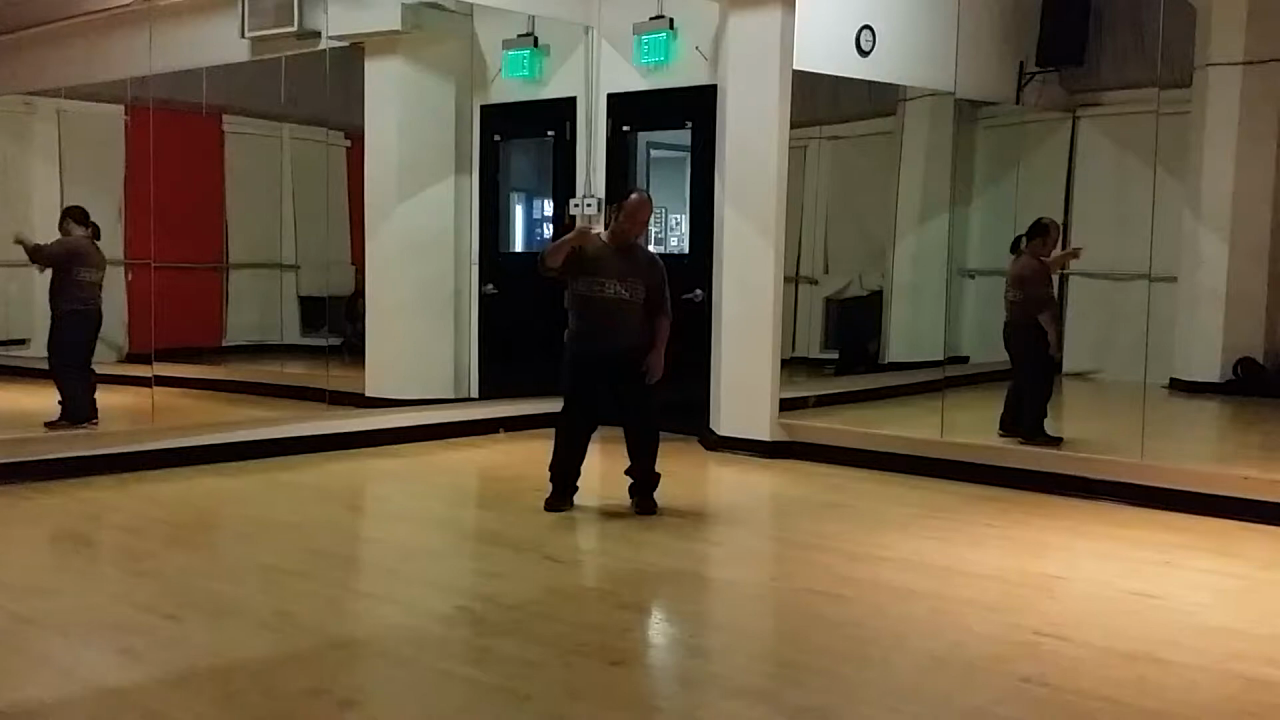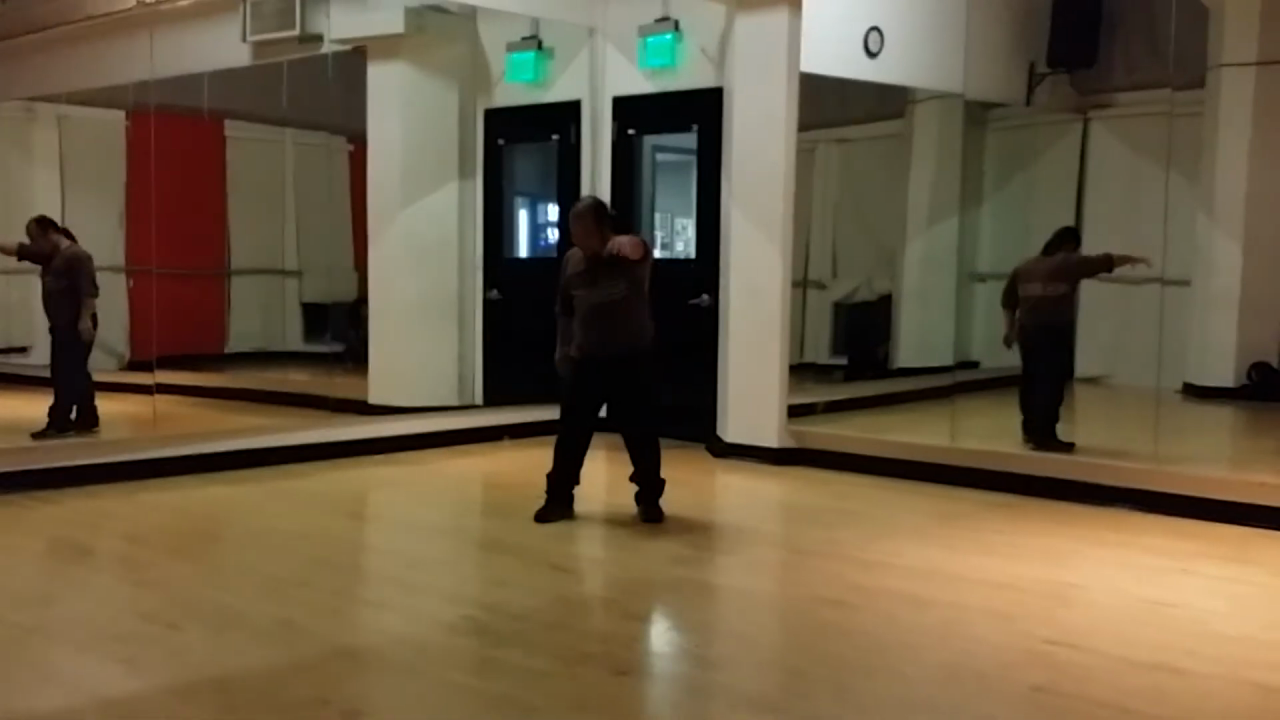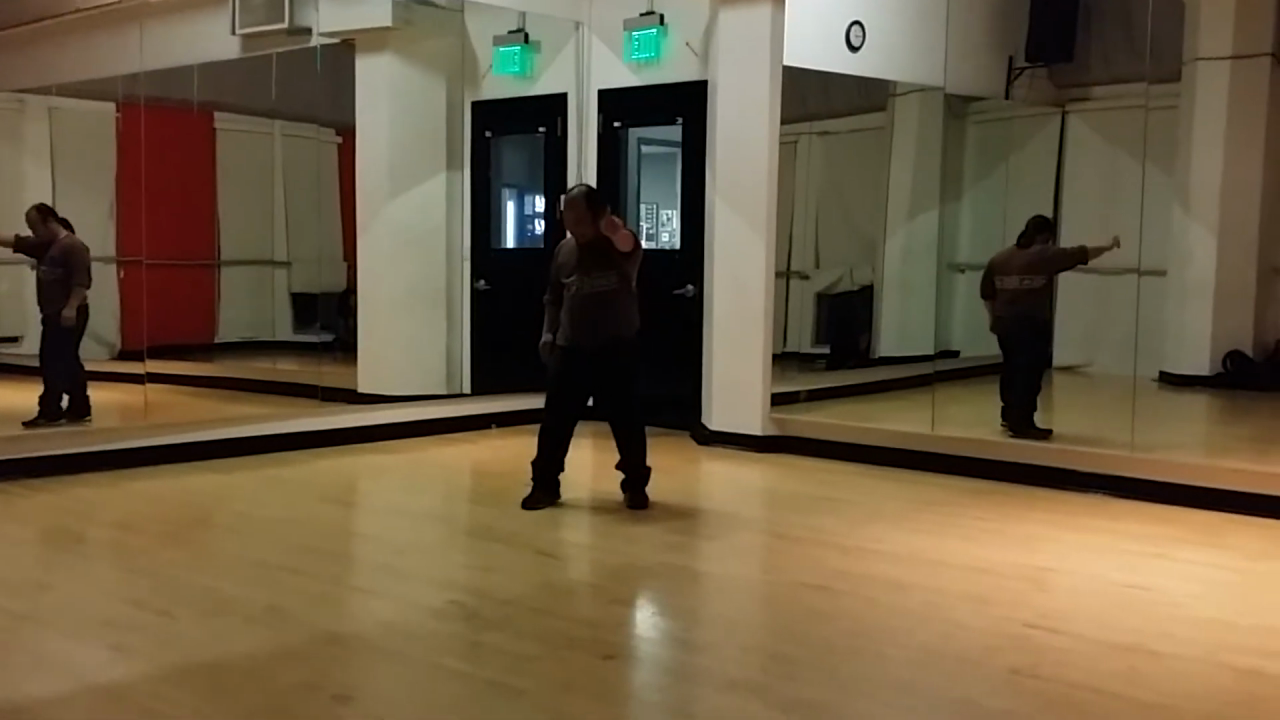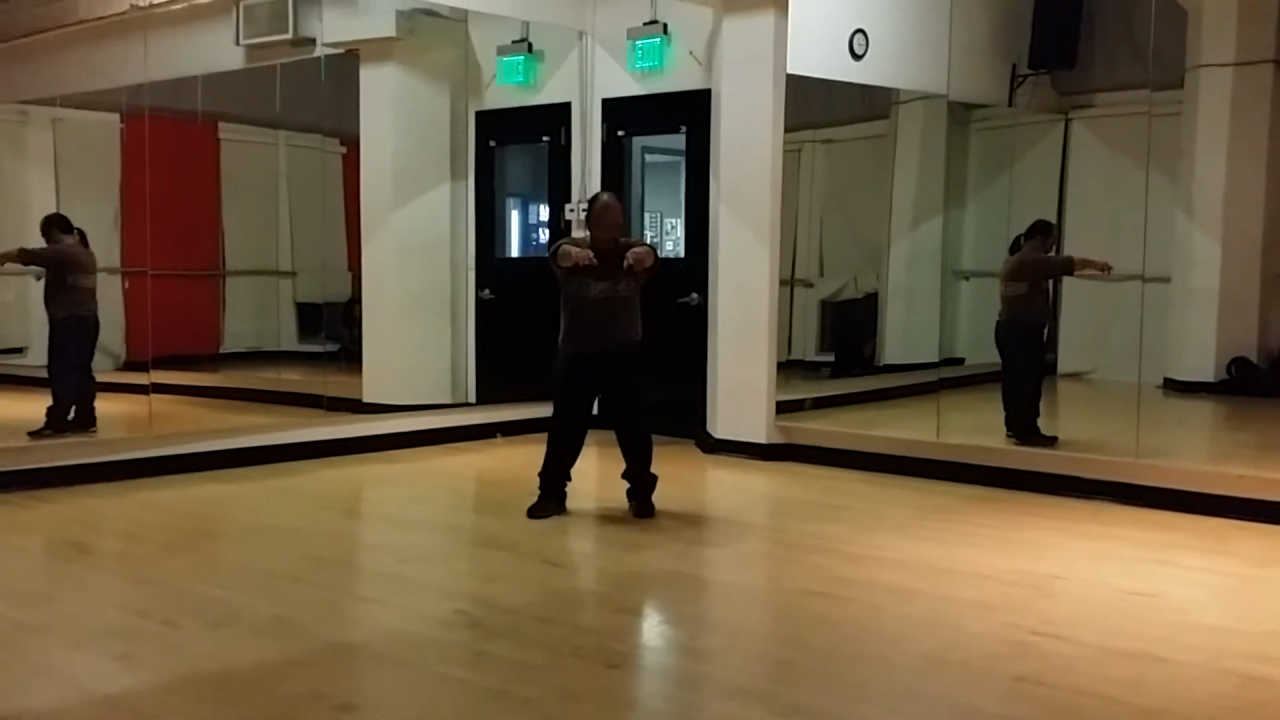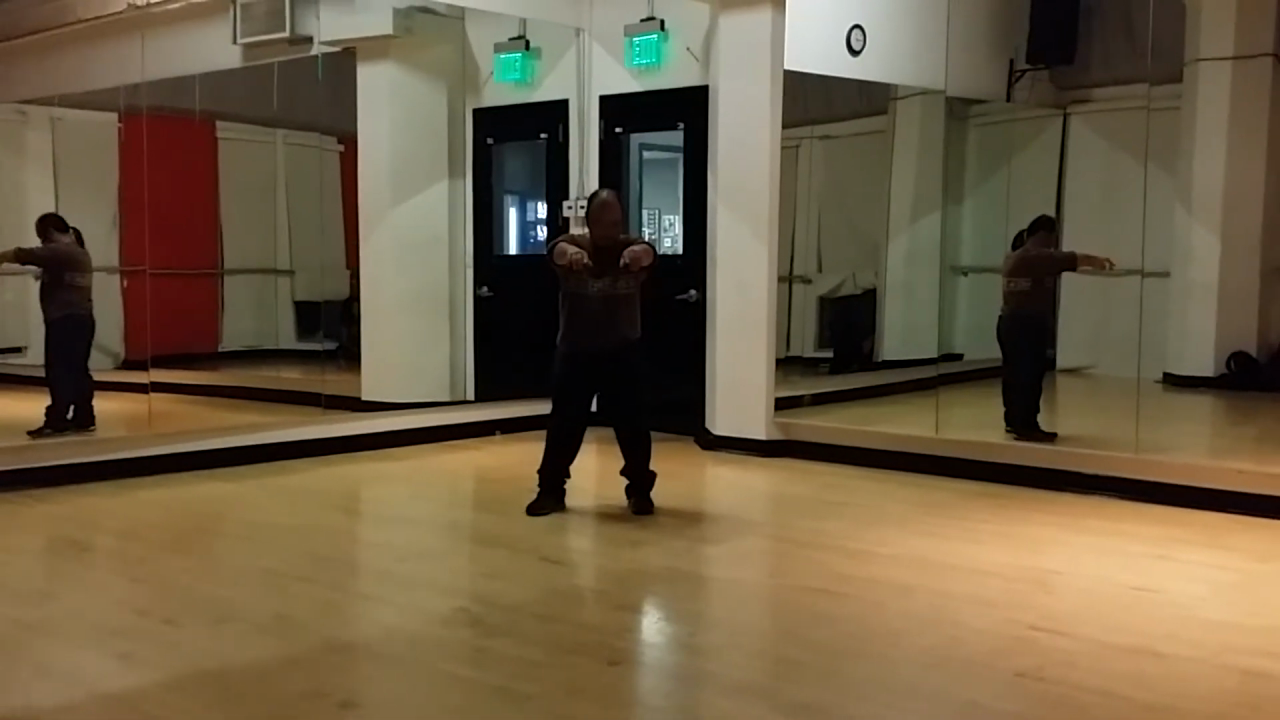
dt=1s
person 1, frame 1
left shoulder: (650, 263)
right shoulder: (582, 249)
left elbow: (661, 312)
right elbow: (548, 265)
left wrist: (658, 351)
right wrist: (567, 240)
left hip: (633, 358)
right hip: (585, 355)
left knee: (643, 425)
right knee: (575, 423)
left ankle: (643, 490)
right ankle: (562, 488)
person 1, frame 2
left shoulder: (629, 258)
right shoulder: (571, 261)
left elbow: (637, 249)
right elbow: (564, 309)
left wrist: (624, 242)
right wrist: (562, 346)
left hip: (631, 359)
right hip: (585, 361)
left knee: (640, 431)
right knee: (572, 429)
left ankle: (649, 498)
right ankle: (559, 497)
person 1, frame 3
left shoulder: (618, 246)
right shoulder: (563, 250)
left elbow: (627, 243)
right elbow: (554, 297)
left wrist: (616, 231)
right wrist: (548, 333)
left hip: (616, 350)
right hip: (570, 349)
left knee: (626, 420)
right knee: (556, 418)
left ankle: (635, 485)
right ankle: (545, 485)
person 1, frame 4
left shoulder: (632, 252)
right shoulder: (572, 253)
left elbow: (649, 257)
right elbow: (561, 254)
left wrist: (640, 255)
right wrist: (577, 253)
left hip: (623, 356)
right hip: (576, 356)
left knee: (633, 428)
right knee: (565, 427)
left ankle: (641, 493)
right ankle: (552, 493)
person 1, frame 5
left shoulder: (631, 249)
right shoulder: (572, 246)
left elbow: (649, 254)
right elbow: (555, 250)
left wrist: (638, 253)
right wrist: (570, 252)
left hip: (622, 354)
right hip: (575, 353)
left knee: (632, 425)
right knee: (564, 424)
left ankle: (640, 490)
right ankle: (551, 490)
person 2, frame 1
left shoulder: (1023, 260)
right shoulder: (1032, 268)
left elbow: (1046, 268)
right elbow: (1041, 307)
left wrist: (1066, 257)
right wrist: (1052, 333)
left hip: (1016, 329)
right hip: (1031, 333)
left knee: (1022, 380)
right knee: (1038, 382)
left ankle: (1010, 424)
right ankle: (1032, 432)
person 2, frame 2
left shoulder: (1024, 268)
right shoulder: (1069, 263)
left elbow: (1009, 302)
right elbow: (1106, 262)
left wrist: (1010, 329)
right wrist: (1133, 259)
left hip: (1027, 331)
right hip: (1054, 333)
left knee: (1032, 380)
right knee: (1051, 384)
left ankle: (1031, 429)
right ankle: (1043, 436)
person 2, frame 3
left shoulder: (999, 258)
right shoulder: (1046, 255)
left elbow: (987, 293)
right elbow: (1081, 254)
left wrist: (993, 318)
right wrist: (1107, 247)
left hip: (1005, 322)
right hip: (1032, 325)
left knee: (1012, 370)
right knee: (1029, 373)
left ankle: (1010, 416)
right ankle: (1021, 424)
person 2, frame 4
left shoulder: (1014, 260)
right shoulder: (1032, 260)
left elbow: (1055, 267)
right elbow: (1067, 264)
right wrist: (1094, 263)
left hip: (1008, 328)
right hip: (1025, 330)
left knee: (1014, 378)
right knee: (1028, 380)
left ankle: (1014, 425)
right ankle: (1026, 431)
person 2, frame 5
left shoulder: (1014, 257)
right shoulder: (1038, 256)
left elbow: (1060, 261)
right elbow: (1075, 259)
left wrist: (1092, 262)
right wrist: (1100, 261)
left hip: (1010, 322)
right hip: (1029, 325)
left knee: (1014, 373)
right knee: (1030, 375)
left ankle: (1014, 420)
right ankle: (1026, 426)
person 3, frame 1
left shoulder: (69, 244)
right shoulder: (96, 251)
left elbow: (40, 255)
left wrist: (23, 239)
left hip: (71, 316)
right hip: (91, 314)
left knee: (63, 366)
right knee: (81, 366)
left ankle: (75, 415)
right ankle: (88, 412)
person 3, frame 2
left shoulder: (76, 256)
right shoulder: (48, 255)
left elbow: (89, 291)
right elbow: (19, 251)
left wrist: (86, 319)
left hip: (76, 325)
right hip: (63, 324)
left knee: (65, 373)
right knee: (75, 372)
left ankle: (60, 423)
right ankle: (87, 420)
person 3, frame 3
left shoulder: (73, 246)
right shoulder: (44, 245)
left elbow: (81, 281)
left wrist: (71, 307)
left hip: (67, 315)
right hip: (54, 314)
left knee: (52, 361)
right knee: (67, 361)
left ankle: (50, 412)
right ankle: (79, 409)
person 3, frame 4
left shoulder: (62, 252)
right shoulder: (84, 252)
left elbow: (26, 255)
right elbow: (37, 256)
left hip: (69, 323)
right hip: (86, 321)
left knee: (62, 373)
right knee: (81, 372)
left ankle: (57, 423)
right ankle: (85, 420)
person 3, frame 5
left shoulder: (58, 251)
right shoulder: (79, 252)
left elbow: (23, 255)
right elbow: (37, 258)
left hip: (65, 321)
right hip: (82, 319)
left knee: (59, 372)
right knee: (77, 370)
left ankle: (57, 422)
right ankle: (84, 418)
